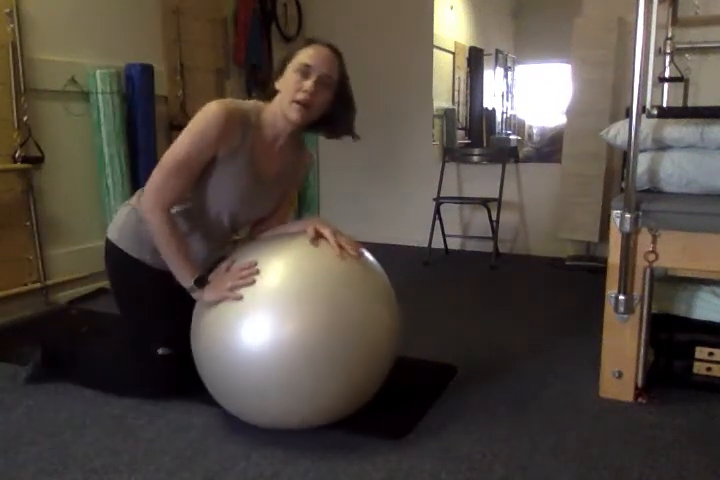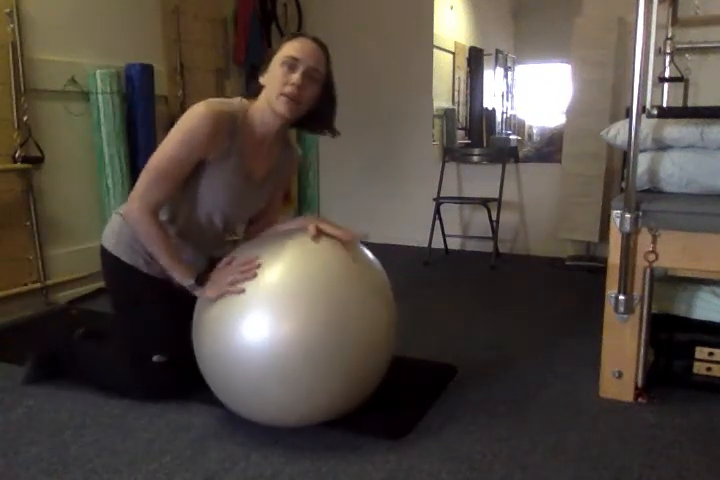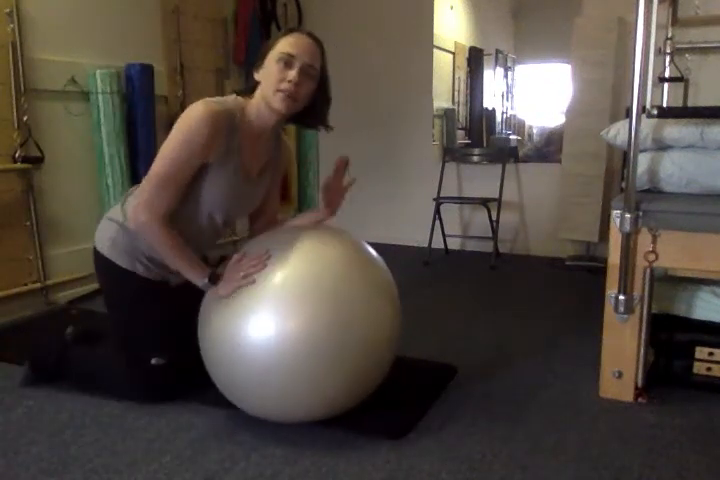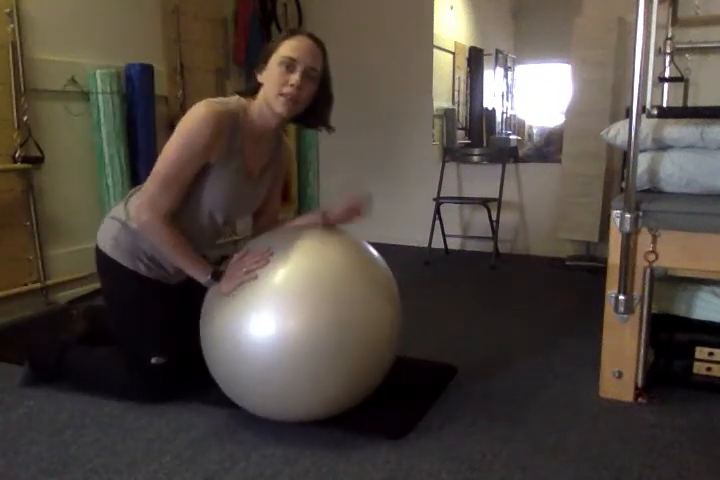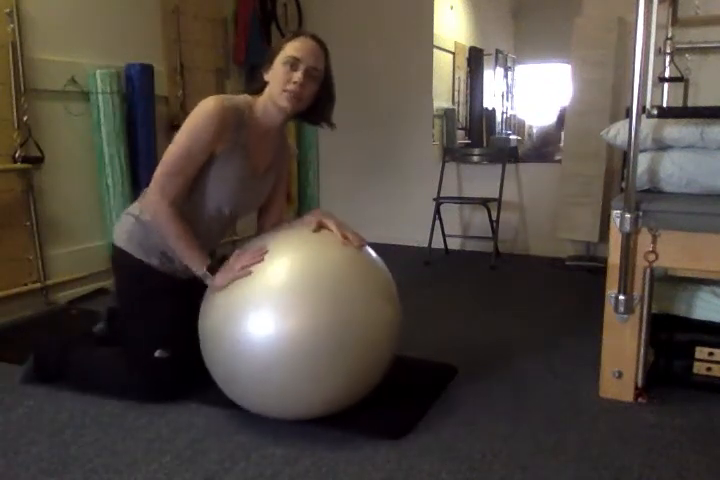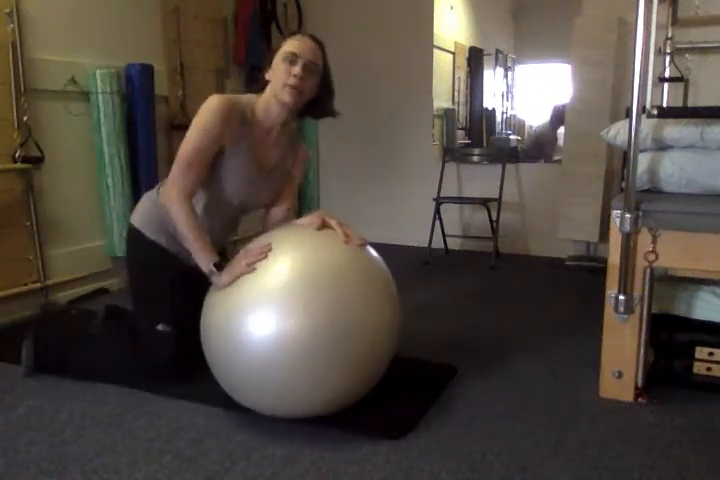
dt=0.3s
person 1, frame 1
left shoulder: (299, 161)
right shoulder: (225, 118)
left elbow: (258, 232)
right elbow: (152, 202)
left wrist: (305, 226)
right wrist: (198, 284)
left hip: (203, 257)
right hip: (143, 247)
right knee: (167, 375)
left ankle: (95, 339)
right ankle: (63, 350)
person 1, frame 2
left shoulder: (287, 158)
right shoulder: (212, 118)
left elbow: (256, 232)
right elbow: (139, 208)
left wrist: (302, 225)
right wrist: (198, 283)
left hip: (195, 258)
right hip: (139, 254)
right knee: (166, 379)
left ankle: (93, 338)
right ankle: (59, 354)
person 1, frame 3
left shoulder: (278, 151)
right shoulder: (209, 118)
left elbow: (262, 232)
right elbow: (145, 216)
left wrist: (319, 214)
right wrist: (212, 280)
left hip: (180, 258)
right hip: (132, 254)
left knee: (202, 359)
right knee: (161, 381)
left ankle: (90, 339)
right ankle: (53, 357)
person 1, frame 4
left shoulder: (278, 151)
right shoulder: (212, 118)
left elbow: (264, 232)
right elbow: (149, 214)
left wrist: (318, 219)
right wrist: (214, 278)
left hip: (182, 258)
right hip: (134, 254)
left knee: (205, 357)
right knee: (162, 381)
left ankle: (104, 332)
right ankle: (51, 356)
person 1, frame 5
left shoulder: (283, 151)
right shoulder: (220, 112)
left elbow: (268, 230)
right elbow: (159, 200)
left wrist: (308, 222)
right wrist: (211, 272)
left hip: (197, 253)
right hip: (146, 250)
right knee: (165, 381)
left ankle: (120, 328)
right ankle: (53, 357)
person 1, frame 6
left shoulder: (296, 152)
right shoulder: (224, 110)
left elbow: (274, 225)
right elbow: (175, 195)
left wrist: (310, 222)
right wrist: (218, 269)
left hip: (208, 247)
right hip: (160, 236)
left knee: (206, 344)
right knee: (167, 362)
left ankle: (112, 323)
right ankle: (52, 349)
